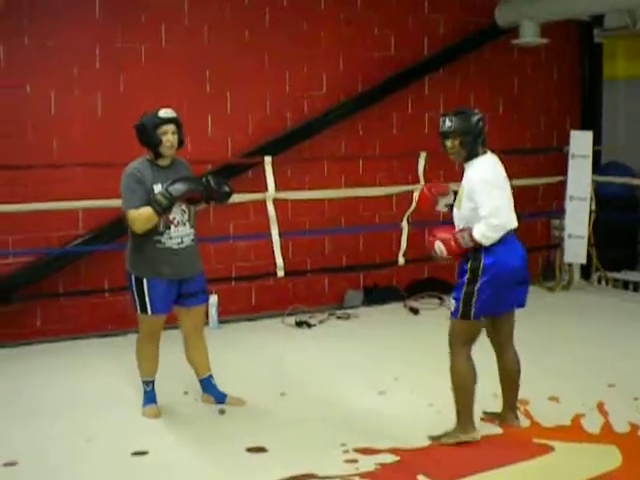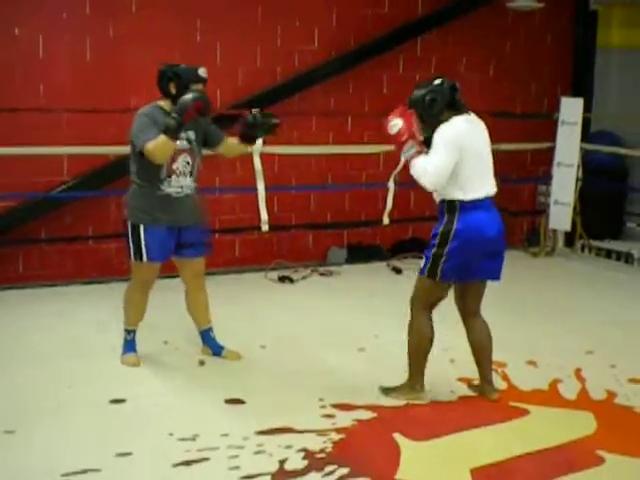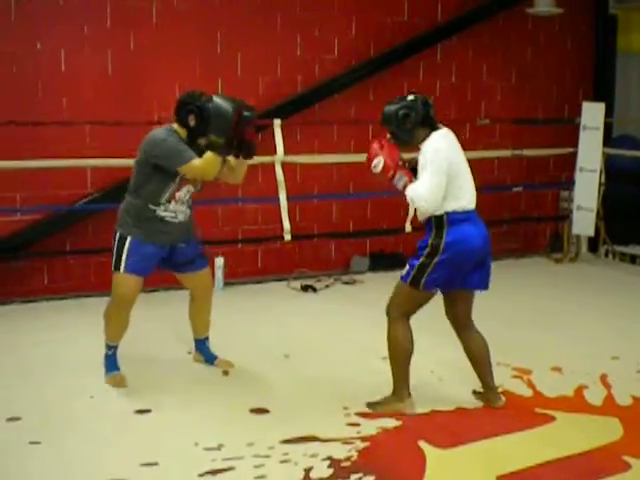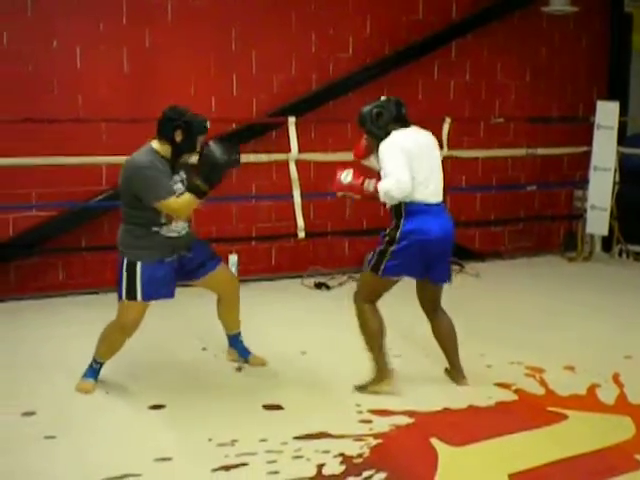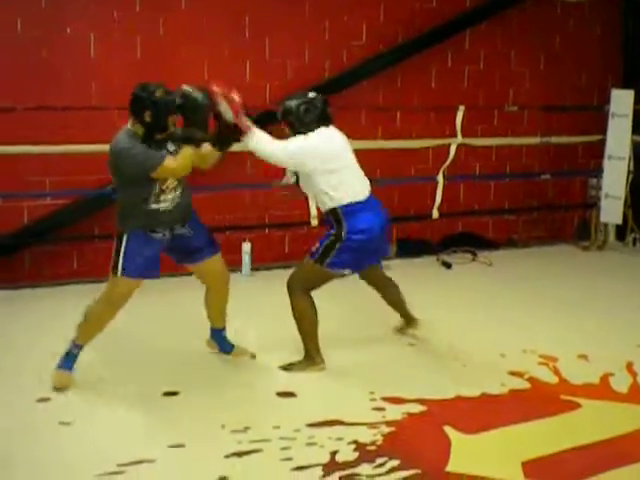
dt=1s
person 1, frame 1
left shoulder: (479, 173)
right shoulder: (487, 163)
left elbow: (496, 223)
left wrist: (458, 240)
right wrist: (450, 201)
left hip: (488, 262)
right hip: (509, 255)
left knee: (459, 345)
right knee: (503, 341)
left ankle: (465, 426)
right ankle: (510, 412)
person 1, frame 2
left shoulder: (449, 132)
right shoulder: (475, 124)
left elbow: (431, 178)
left wrist: (408, 145)
right wrist: (421, 138)
left hip: (462, 225)
right hip: (490, 221)
left knee: (421, 305)
right knee: (470, 310)
left ankle: (415, 384)
right ankle: (487, 383)
person 1, frame 3
left shoulder: (434, 149)
right shoulder: (443, 136)
left elbow: (427, 201)
right elbow: (432, 184)
left wrist: (394, 171)
right wrist: (397, 166)
left hip: (449, 239)
right hip: (473, 234)
left knee: (396, 313)
right knee: (461, 321)
left ankle: (400, 396)
right ankle: (491, 392)
person 1, frame 4
left shoulder: (392, 143)
right shoulder: (425, 137)
left elbow: (398, 188)
left wrist: (363, 186)
right wrist: (369, 168)
left hip: (411, 226)
right hip: (441, 224)
left knee: (364, 298)
right knee: (432, 305)
left ankle: (382, 375)
right ankle: (457, 370)
person 1, frame 5
left shoulder: (314, 144)
right shoulder: (327, 136)
left elbow: (274, 151)
left wrist: (238, 118)
right wrist: (296, 176)
left hip: (352, 228)
right hip: (374, 215)
left knee: (298, 285)
right knee: (373, 273)
left ankle: (313, 359)
right ankle: (408, 317)
person 2, frame 1
left shoulder: (183, 167)
right shoulder: (136, 173)
right elbow: (137, 222)
left wrist: (208, 195)
right wrist: (168, 196)
left hip: (189, 266)
right hip: (151, 270)
left knee: (194, 329)
right knee: (150, 332)
left ankle: (210, 390)
right ankle: (148, 394)
person 2, frame 2
left shoulder: (197, 120)
right shoulder: (147, 117)
left elbow: (228, 147)
right elbow: (156, 154)
left wrist: (251, 131)
right wrist: (176, 120)
left hip: (188, 215)
right hip: (149, 216)
left knee: (195, 277)
right knee: (143, 281)
left ankle: (209, 342)
right ankle: (129, 341)
person 2, frame 3
left shoulder: (198, 143)
right shoulder: (161, 142)
left elbow: (235, 177)
right elbow: (203, 172)
left wrist: (245, 142)
right wrist: (221, 136)
left hip: (180, 233)
right hip: (139, 231)
left knee: (204, 288)
right knee: (123, 297)
left ankle: (202, 350)
right ankle: (111, 359)
person 2, frame 4
left shoulder: (173, 159)
right shoulder: (143, 166)
left elbow: (188, 197)
right elbow: (179, 209)
left wrist: (214, 170)
right wrist: (207, 178)
left hip: (182, 244)
right hip: (144, 253)
left knee: (229, 286)
right knee: (127, 322)
left ankle: (237, 348)
right ankle: (93, 369)
person 2, frame 5
left shoulder: (160, 133)
right shoulder: (124, 149)
left elbow: (205, 161)
right elbow: (178, 168)
left wrist: (221, 136)
right wrist: (196, 131)
left hip: (181, 219)
right hip: (142, 229)
left knee: (219, 277)
right knee: (115, 298)
left ankle: (218, 338)
right ankle: (70, 355)
